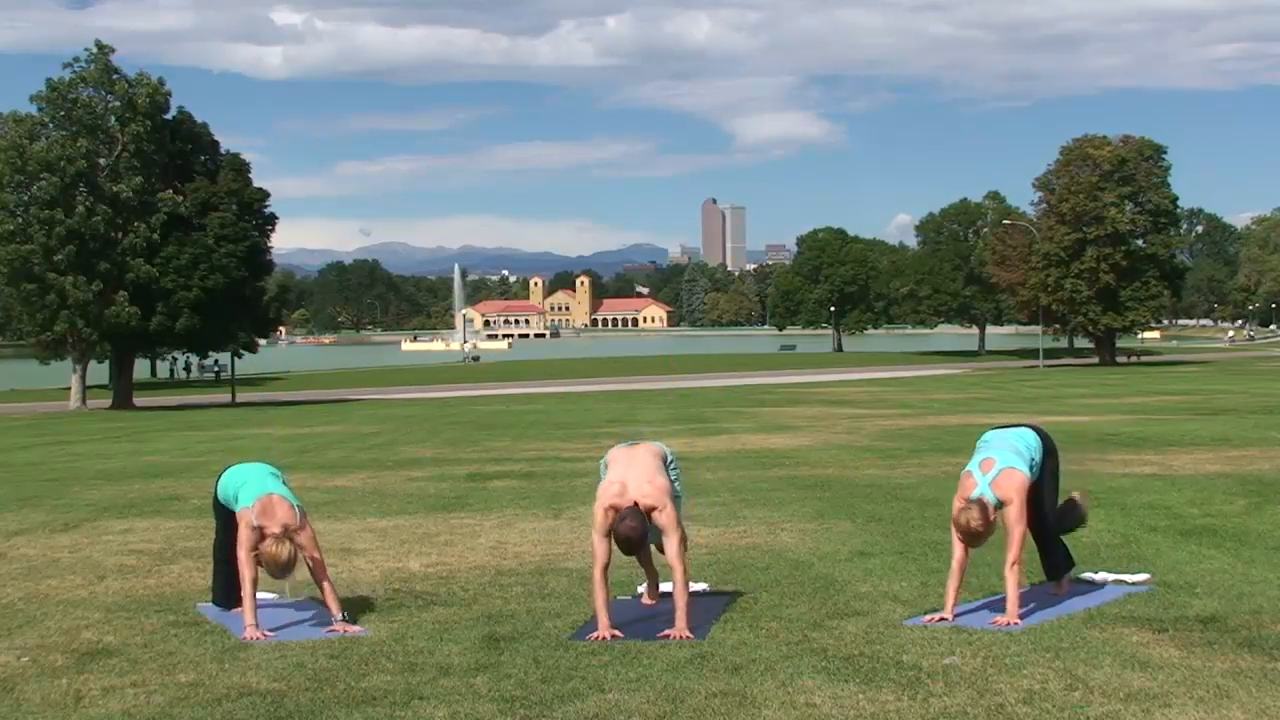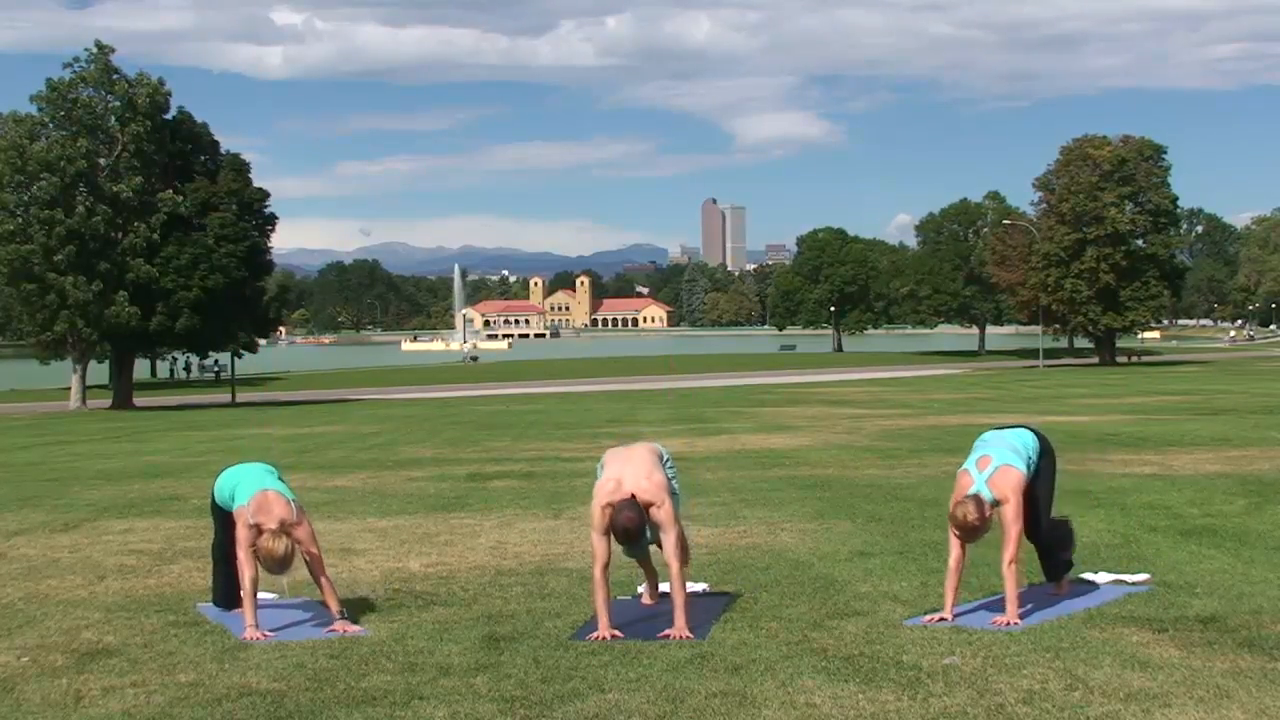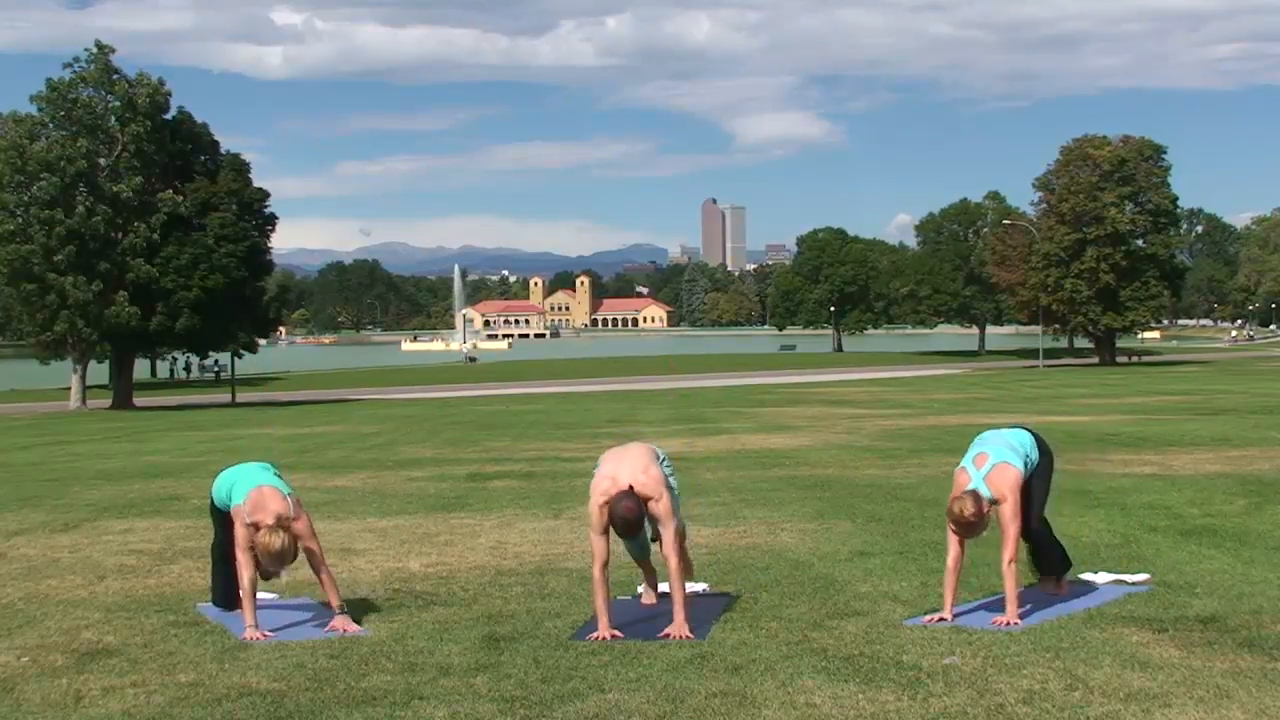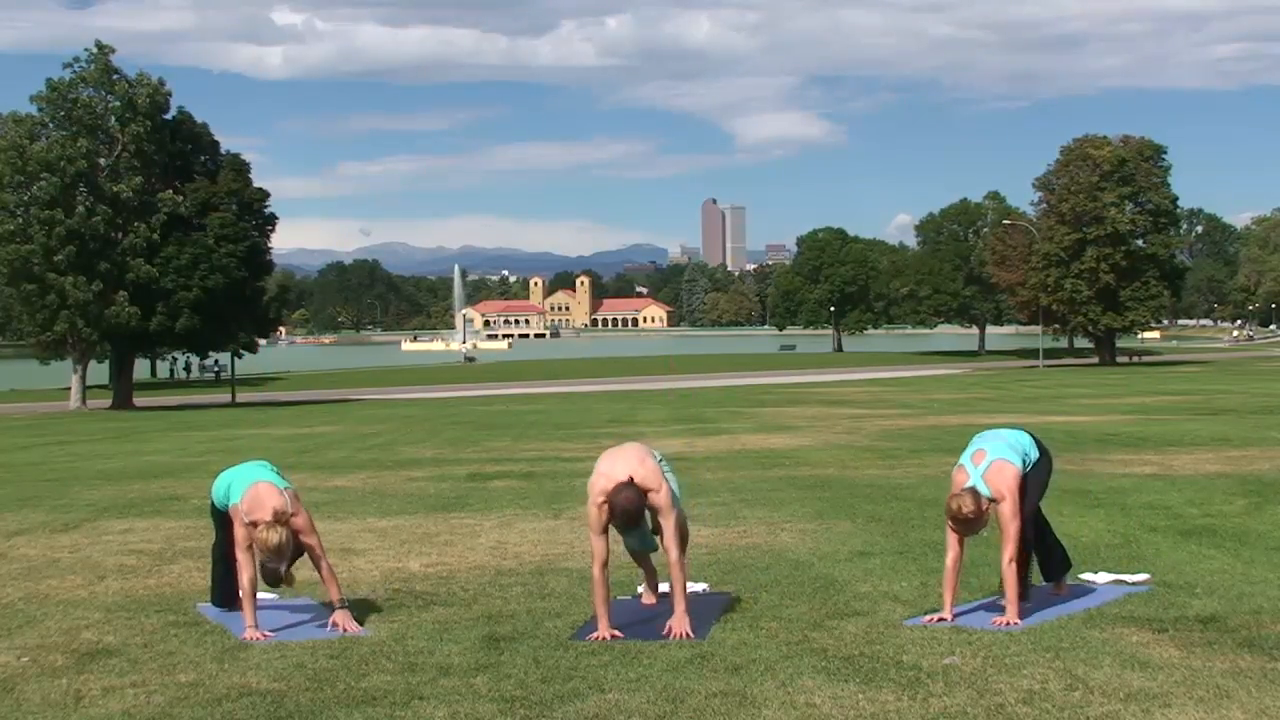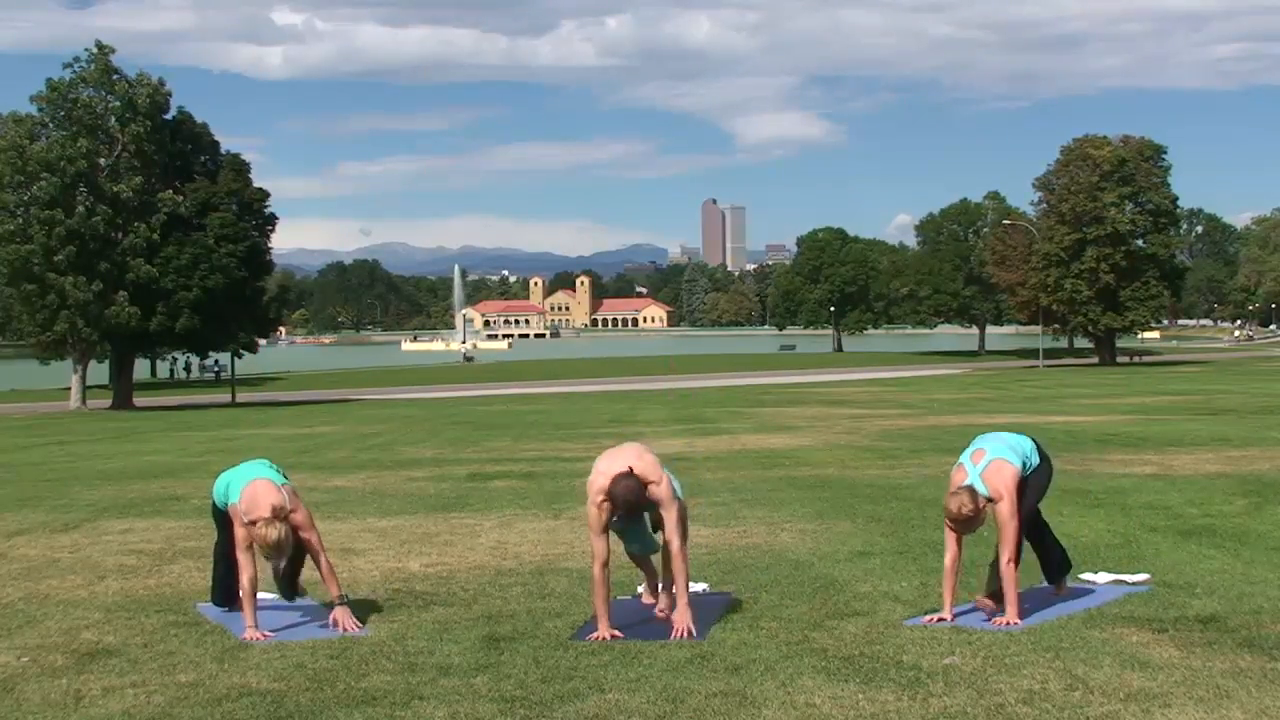
dt=0.1s
person 1, frame 1
left shoulder: (1010, 492)
right shoulder: (963, 497)
left elbow: (1012, 560)
right elbow: (958, 559)
left wrist: (1012, 613)
right wrist: (947, 610)
left hip: (1034, 443)
left knee: (1048, 525)
right knee: (1037, 524)
left ankle: (1075, 507)
right ankle: (1061, 573)
person 1, frame 2
left shoulder: (1006, 491)
right shoulder: (960, 496)
left elbow: (1009, 559)
right elbow: (955, 558)
left wrist: (1012, 612)
right wrist: (947, 609)
left hip: (1034, 446)
left knee: (1039, 527)
right knee: (1032, 530)
left ankle: (1063, 533)
right ankle: (1059, 573)
person 1, frame 3
left shoulder: (1004, 490)
right shoulder: (959, 494)
left elbow: (1009, 558)
right elbow: (953, 557)
left wrist: (1011, 612)
right wrist: (946, 610)
left hip: (1031, 447)
left knee: (1031, 525)
right knee: (1026, 529)
left ankle: (1052, 572)
right ankle: (1058, 573)
person 1, frame 4
left shoulder: (1003, 490)
right shoulder: (958, 495)
left elbow: (1008, 556)
right elbow: (952, 556)
left wrist: (1011, 612)
right wrist: (946, 609)
left hip: (1032, 453)
left knee: (1023, 525)
right knee: (1030, 523)
left ankle: (1021, 594)
right ankle: (1058, 573)
person 1, frame 5
left shoulder: (1001, 489)
right shoulder: (956, 494)
left elbow: (1007, 557)
right elbow: (951, 556)
left wrist: (1011, 612)
right wrist: (946, 609)
left hip: (1032, 459)
left knee: (1017, 523)
right knee: (1030, 524)
left ankle: (995, 597)
right ankle: (1059, 573)
person 2, frame 1
left shoulder: (661, 505)
right shoulder: (605, 507)
left elbow: (678, 567)
right elbow: (599, 570)
left wrist: (681, 625)
right wrist: (603, 625)
left knee: (666, 542)
right knee: (634, 541)
right ankle: (651, 578)
person 2, frame 2
left shoulder: (659, 500)
right shoulder: (602, 504)
left elbow: (675, 565)
right elbow: (600, 568)
left wrist: (680, 623)
right wrist: (603, 625)
left knee: (668, 539)
right knee: (633, 546)
left ankle: (680, 542)
right ankle: (650, 577)
person 2, frame 3
left shoulder: (657, 496)
right shoulder: (600, 501)
left elbow: (673, 560)
right elbow: (599, 567)
left wrist: (680, 620)
right wrist: (603, 625)
left knee: (669, 532)
right knee: (634, 543)
right ankle: (649, 577)
person 2, frame 4
left shoulder: (658, 488)
right shoulder: (598, 500)
left elbow: (674, 552)
right elbow: (599, 566)
left wrist: (680, 611)
right wrist: (603, 625)
left knee: (675, 522)
right knee: (636, 542)
right ankle: (650, 576)
person 2, frame 5
left shoulder: (657, 482)
right shoulder: (598, 499)
left elbow: (676, 545)
right elbow: (599, 565)
left wrist: (683, 605)
left knee: (675, 515)
right knee: (635, 545)
left ankle: (667, 590)
right ankle: (650, 577)
person 3, frame 1
left shoulder: (298, 525)
right shoulder: (250, 521)
left elbow: (321, 575)
right elbow: (247, 579)
left wrist: (339, 618)
right wrist: (250, 626)
right hip: (230, 481)
right knee: (228, 548)
right ankle: (228, 600)
person 3, frame 2
left shoulder: (297, 520)
right shoulder: (246, 518)
left elbow: (319, 570)
right elbow: (247, 574)
right wrist: (251, 626)
right hip: (227, 484)
left knee: (281, 559)
right knee: (227, 550)
right ankle: (227, 600)
person 3, frame 3
left shoulder: (295, 516)
right shoulder: (244, 517)
left elbow: (320, 566)
right elbow: (246, 575)
right hip: (225, 485)
right knee: (227, 550)
right ankle: (227, 600)
person 3, frame 4
left shoulder: (293, 511)
right shoulder: (241, 514)
left elbow: (321, 559)
right elbow: (246, 572)
right hip: (224, 487)
left knee: (297, 547)
right knee: (227, 551)
left ankle: (272, 569)
right ankle: (226, 600)
person 3, frame 5
left shoulder: (293, 508)
right shoulder: (241, 513)
left elbow: (320, 555)
right elbow: (246, 572)
left knee: (299, 547)
right knee: (229, 551)
left ankle: (289, 587)
right ankle: (226, 599)
